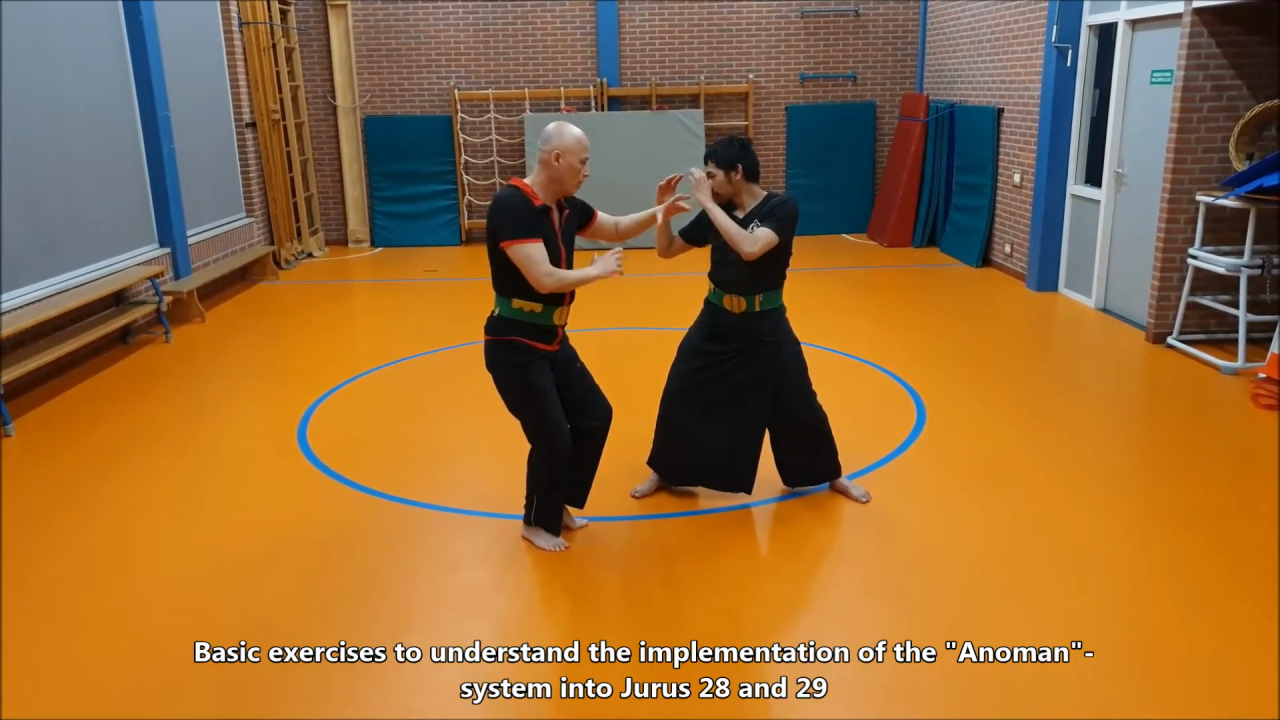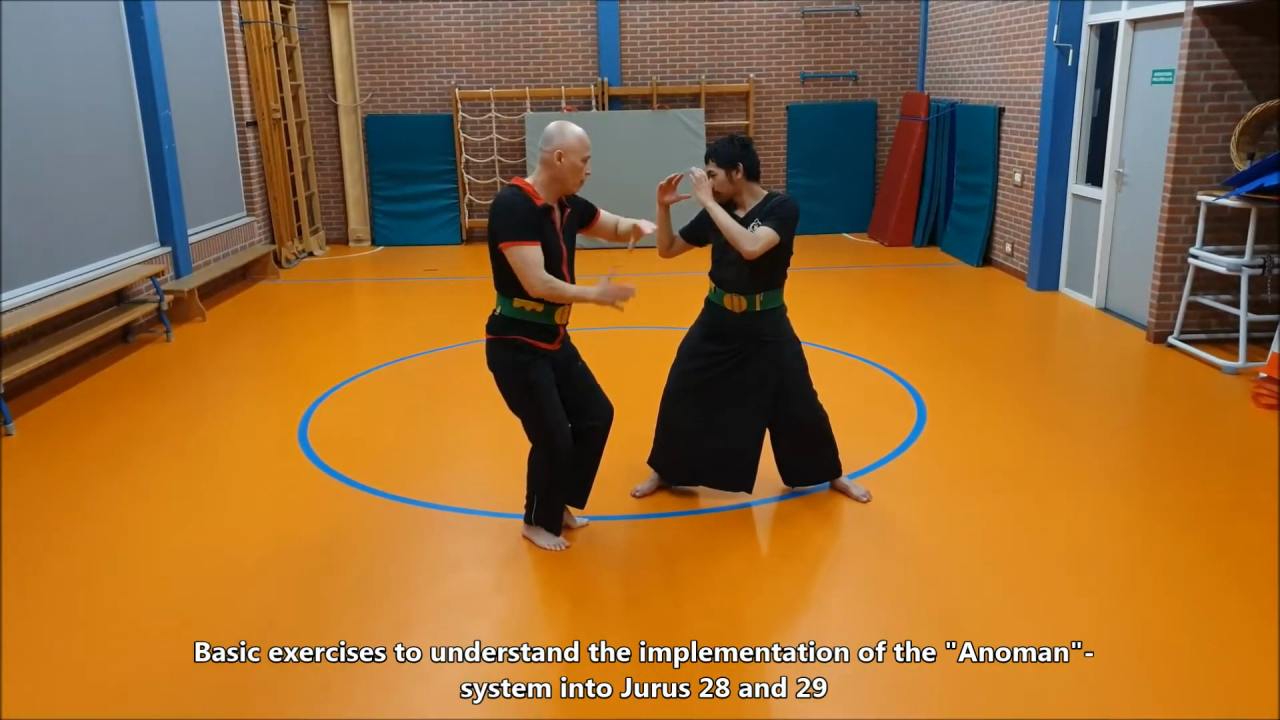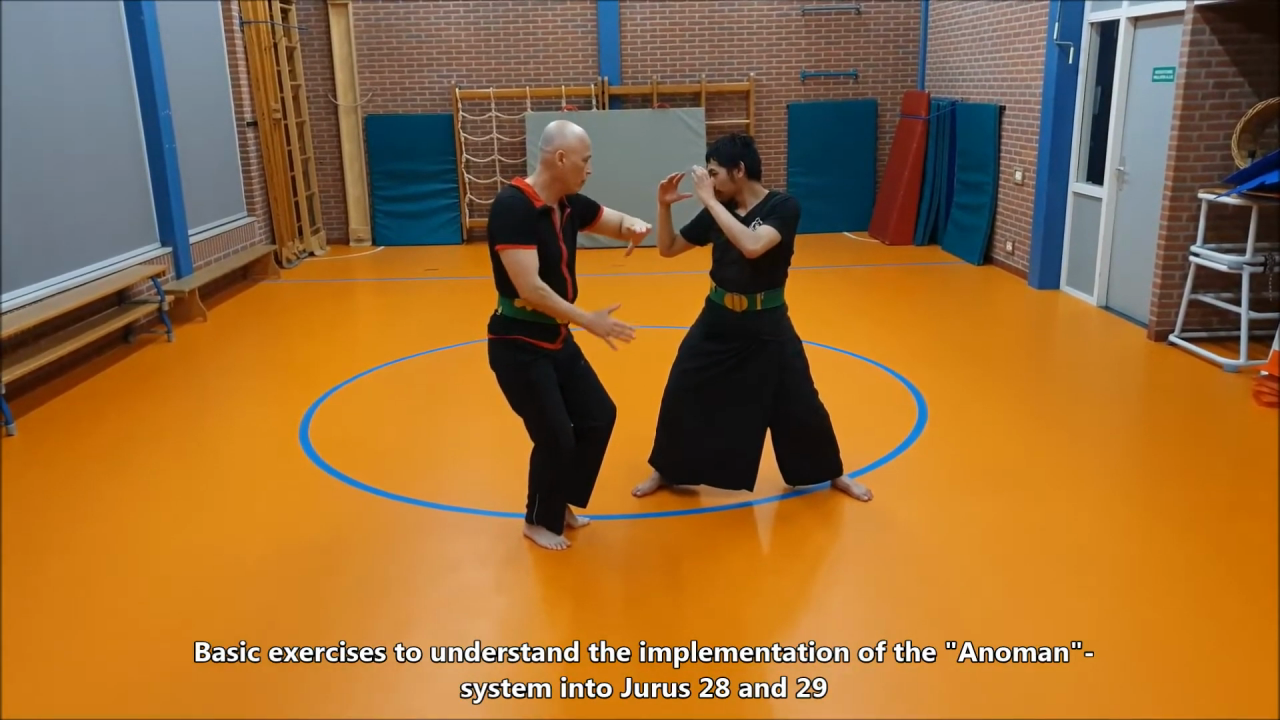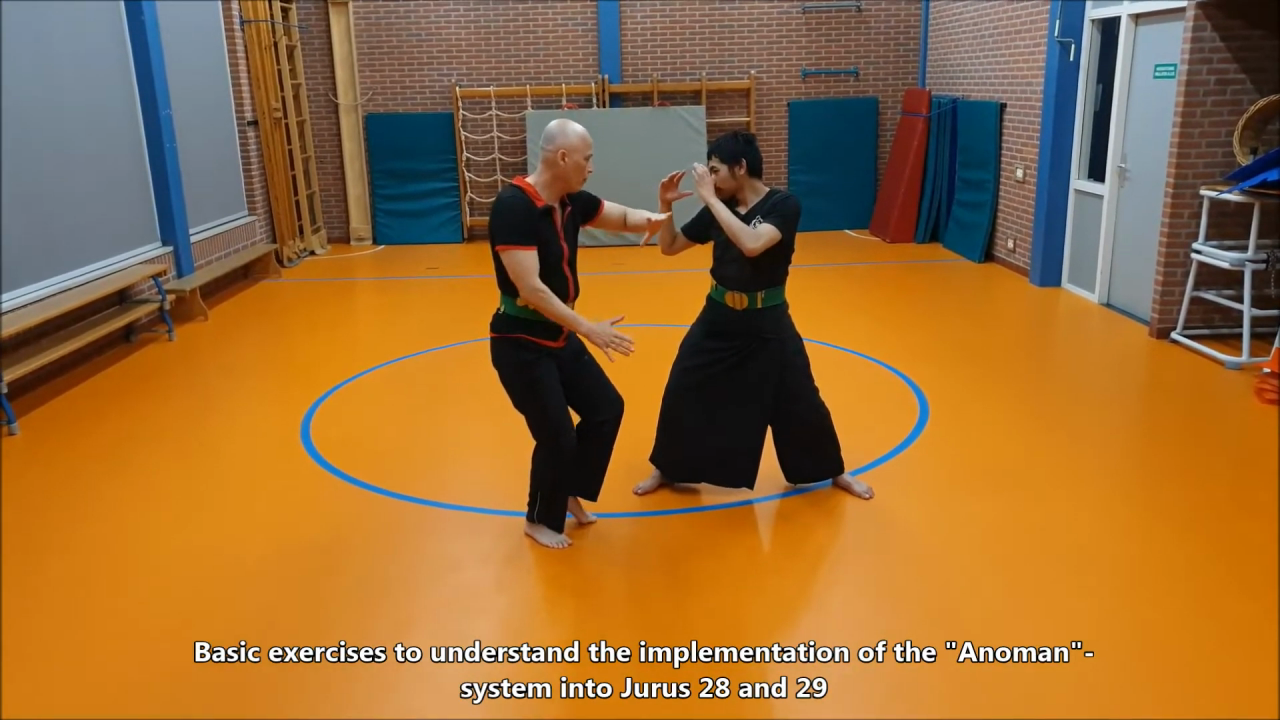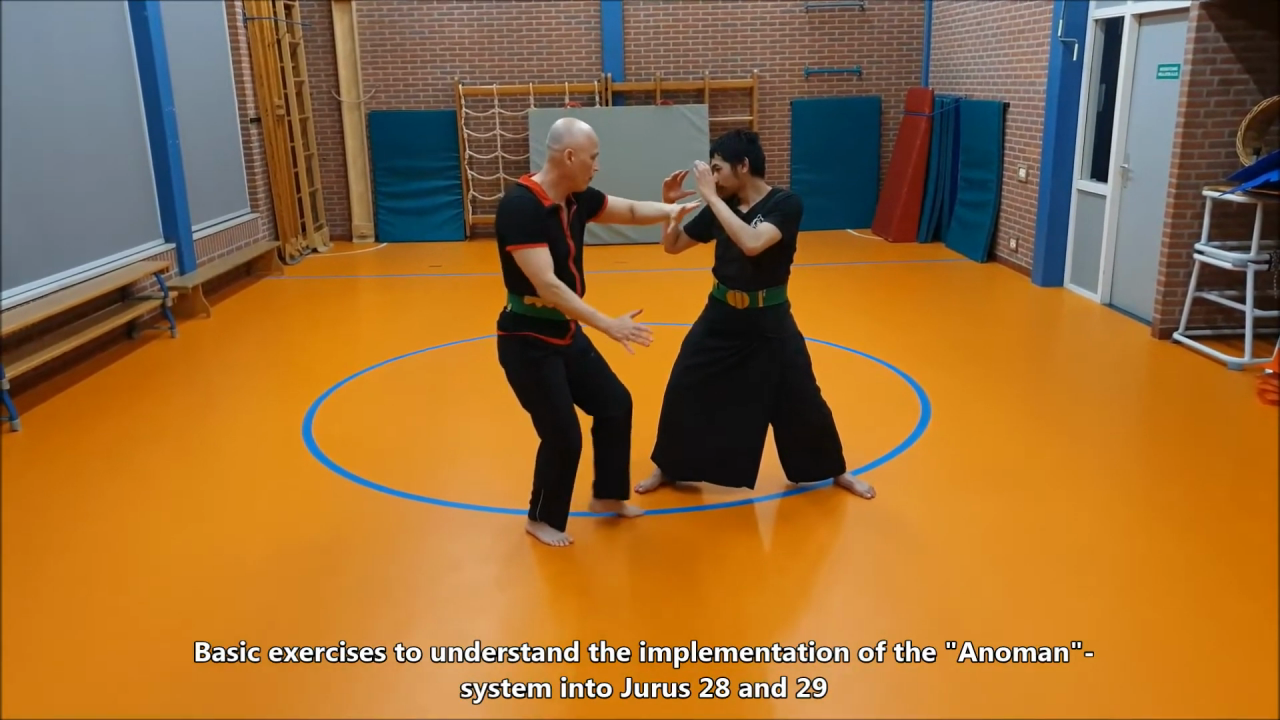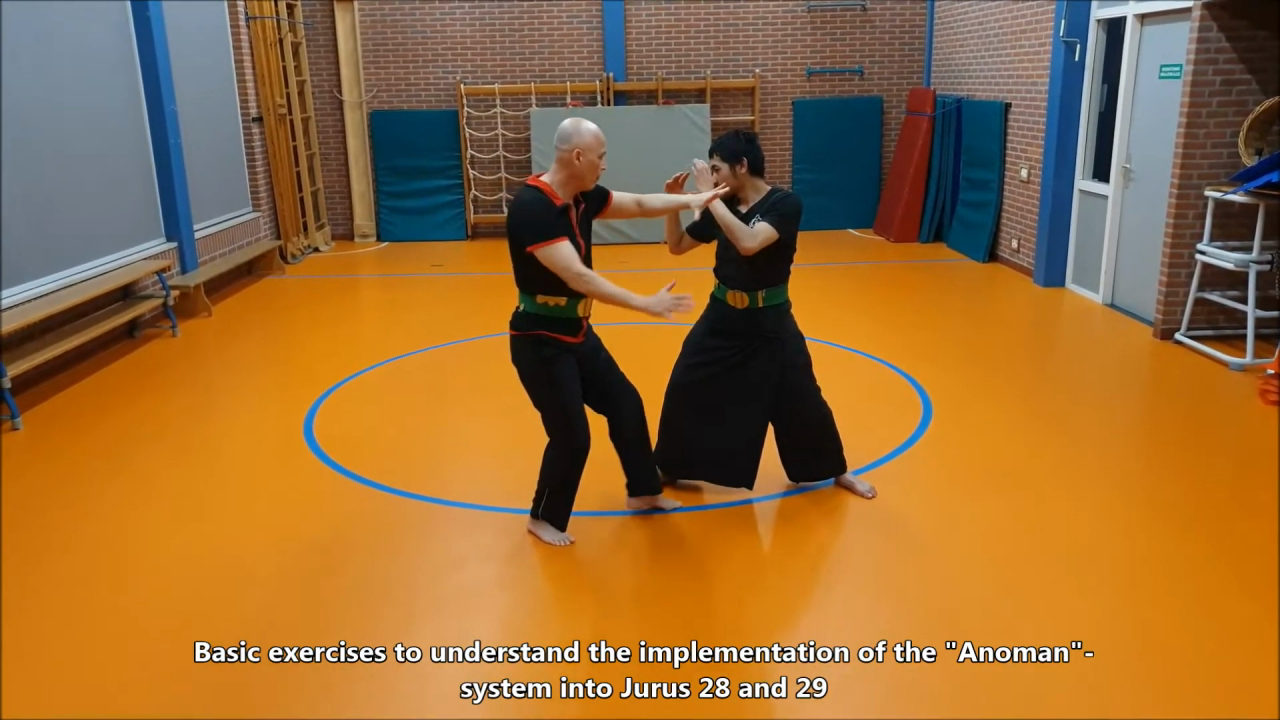
dt=0.2s
person 1, frame 1
left shoulder: (566, 206)
right shoulder: (510, 206)
left elbow: (616, 229)
right elbow: (544, 279)
left wrist: (654, 214)
right wrist: (597, 270)
left hip: (551, 339)
right hip: (514, 345)
left knee: (594, 417)
right knee: (551, 437)
left ankle: (558, 504)
right ankle: (537, 523)
person 1, frame 2
left shoulder: (568, 205)
right shoulder: (512, 206)
left elbow: (613, 228)
right elbow: (536, 284)
left wrist: (635, 225)
right wrist: (596, 294)
left hip: (553, 338)
right hip: (516, 344)
left knee: (596, 416)
right knee: (553, 437)
left ankle: (559, 504)
right ankle: (538, 522)
person 1, frame 3
left shoulder: (570, 204)
right shoulder: (512, 207)
left elbow: (617, 223)
right elbow: (529, 288)
left wrist: (635, 226)
right wrist: (590, 320)
left hip: (556, 337)
right hip: (518, 344)
left knee: (599, 416)
right knee: (555, 437)
left ankle: (561, 502)
right ankle: (540, 521)
person 1, frame 4
left shoulder: (571, 201)
right shoulder: (513, 207)
left elbow: (622, 217)
right elbow: (531, 289)
left wrist: (649, 219)
right wrist: (590, 330)
left hip: (559, 334)
right hip: (520, 342)
left knee: (605, 408)
right knee: (557, 436)
left ankle: (572, 494)
right ankle: (542, 520)
person 1, frame 5
left shoulder: (576, 198)
right shoulder: (520, 206)
left elbow: (631, 210)
right elbow: (547, 286)
left wrist: (670, 210)
right wrist: (609, 326)
left hip: (565, 332)
right hip: (528, 340)
left knee: (614, 404)
right knee: (562, 435)
left ankle: (608, 495)
right ankle: (543, 519)
person 1, frame 6
left shoulder: (581, 195)
right shoulder: (531, 206)
left elbow: (639, 204)
right elbow: (577, 277)
left wrist: (688, 200)
right wrist: (648, 303)
left hip: (576, 332)
right hip: (540, 340)
left knee: (624, 404)
right knee: (571, 436)
left ankle: (643, 491)
right ankle: (545, 518)
person 2, frame 1
left shoulder: (781, 209)
right shoulder: (717, 211)
left elbow: (750, 248)
right elbow: (666, 249)
left wrist: (706, 202)
right wrist: (663, 207)
left hip: (765, 326)
right hip: (715, 322)
left knee: (798, 406)
right knee: (679, 398)
left ankle: (832, 475)
right ankle: (664, 473)
person 2, frame 2
left shoulder: (783, 208)
right shoulder: (718, 211)
left elbow: (751, 247)
right elbow: (668, 249)
left wrist: (708, 201)
right wrist: (663, 207)
left hip: (766, 325)
right hip: (716, 321)
left knee: (799, 406)
right knee: (679, 398)
left ankle: (833, 475)
right ankle: (664, 472)
person 2, frame 3
left shoulder: (783, 207)
right shoulder: (718, 210)
left elbow: (752, 246)
right elbow: (668, 248)
left wrist: (709, 200)
right wrist: (664, 206)
left hip: (766, 325)
right hip: (717, 320)
left knee: (799, 404)
right knee: (680, 397)
left ankle: (833, 474)
right ankle: (665, 472)
person 2, frame 4
left shoulder: (784, 205)
right shoulder: (719, 208)
left elbow: (752, 244)
right elbow: (669, 246)
left wrist: (709, 197)
right wrist: (665, 205)
left hip: (767, 322)
right hip: (718, 318)
left knee: (800, 401)
right knee: (682, 394)
left ankle: (835, 472)
right ankle: (666, 470)
person 2, frame 5
left shoulder: (786, 204)
right shoulder: (721, 206)
left elbow: (752, 243)
right elbow: (672, 245)
left wrist: (711, 196)
right wrist: (670, 203)
left hip: (769, 320)
right hip: (721, 316)
left knee: (802, 400)
right knee: (684, 392)
left ankle: (837, 471)
right ankle: (667, 469)
person 2, frame 6
left shoulder: (785, 204)
right shoulder: (722, 206)
left elbow: (749, 243)
right elbow: (676, 246)
left wrist: (709, 196)
left hip: (769, 320)
right hip: (722, 316)
left knee: (801, 401)
right knee: (684, 391)
left ankle: (838, 471)
right ankle: (669, 468)
